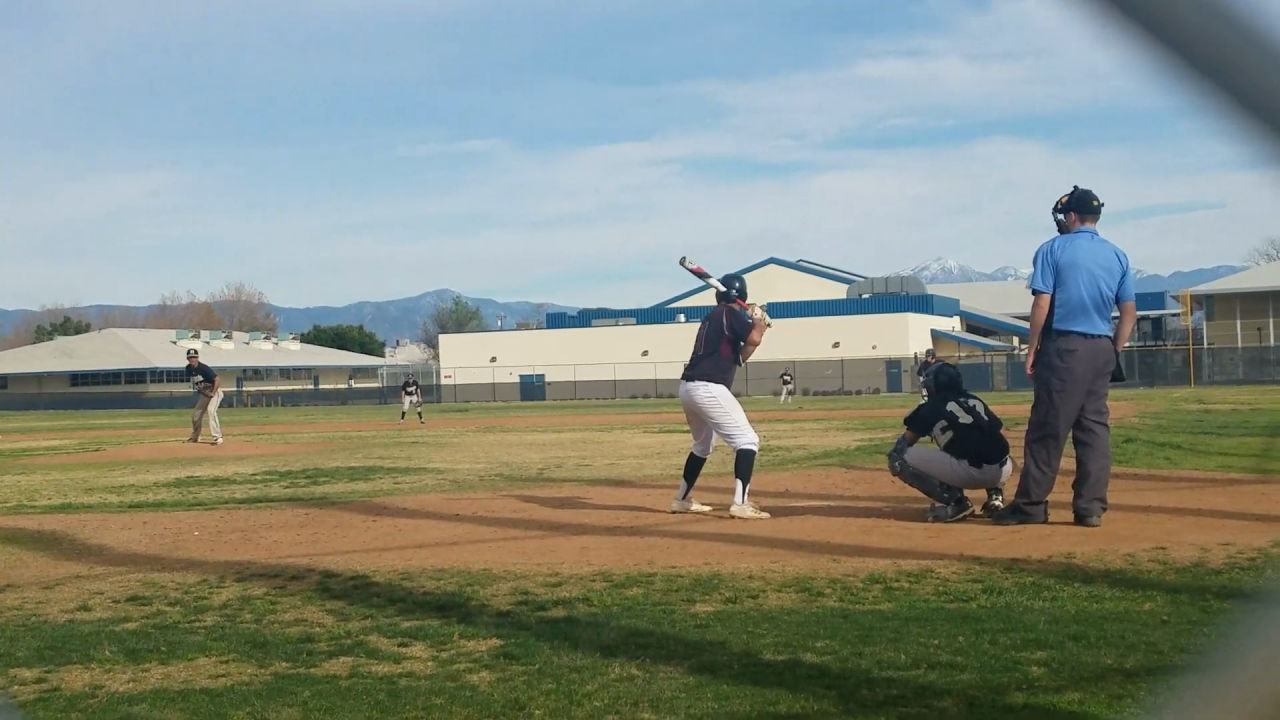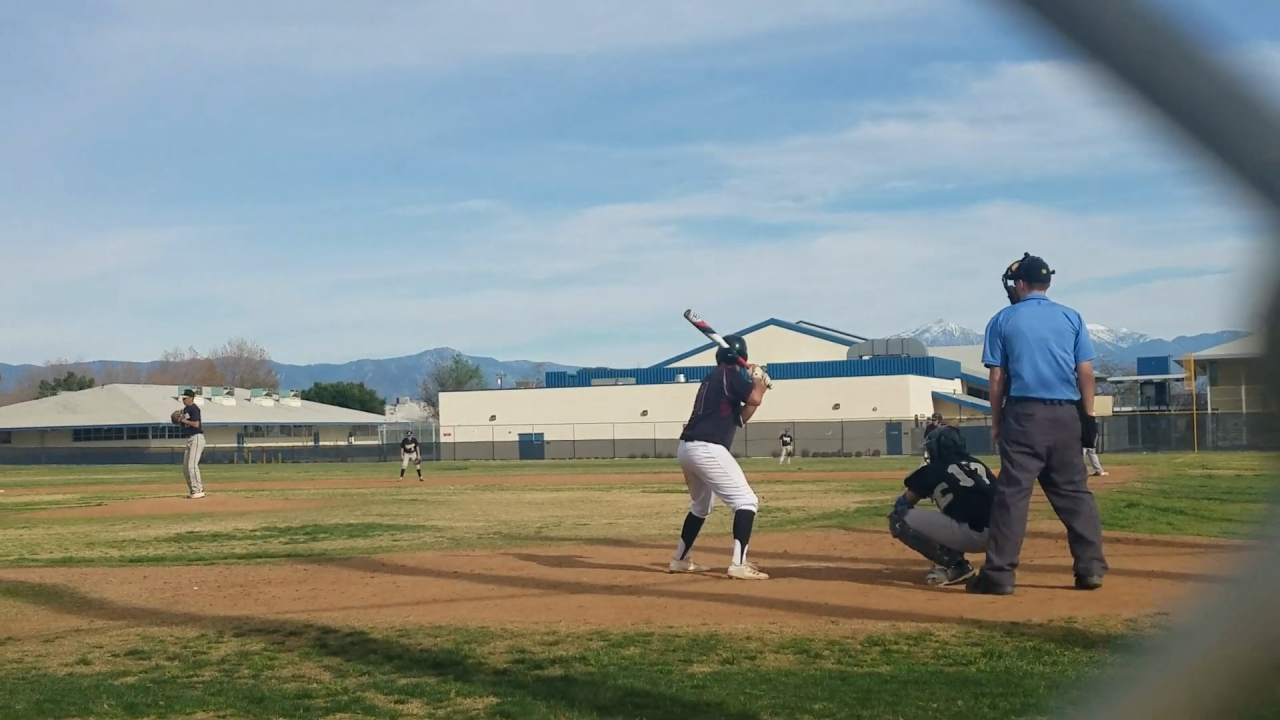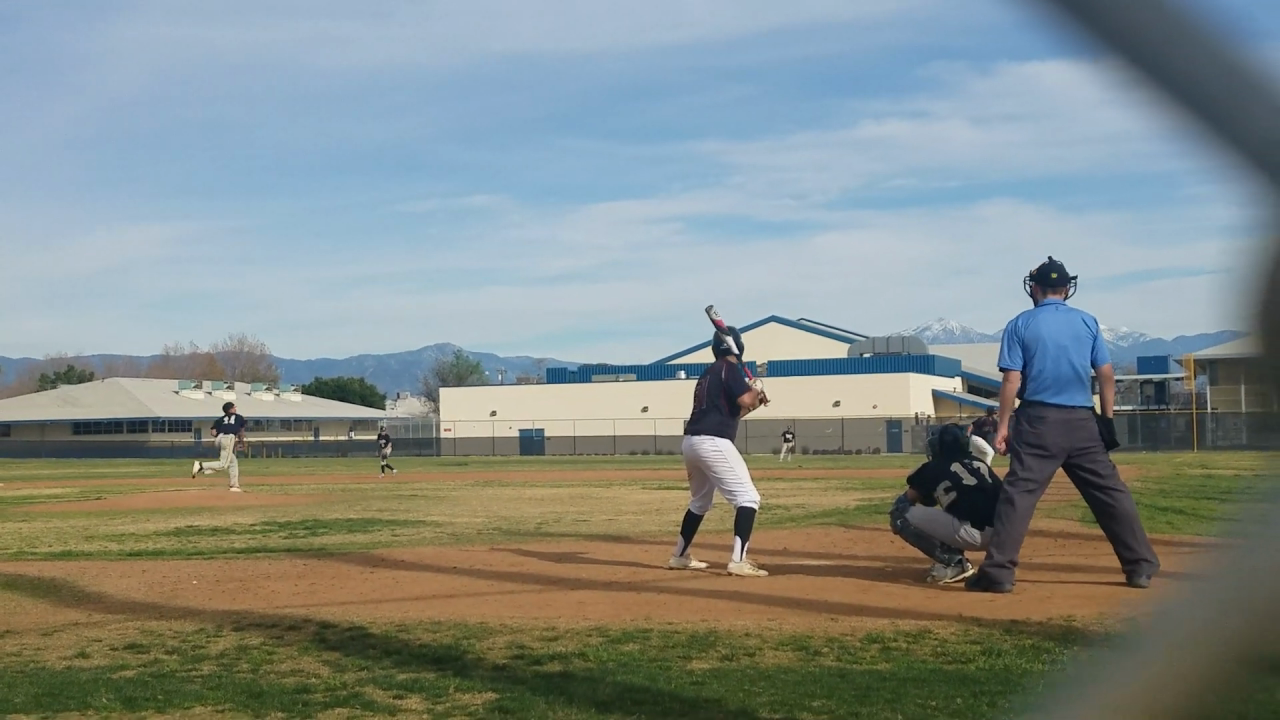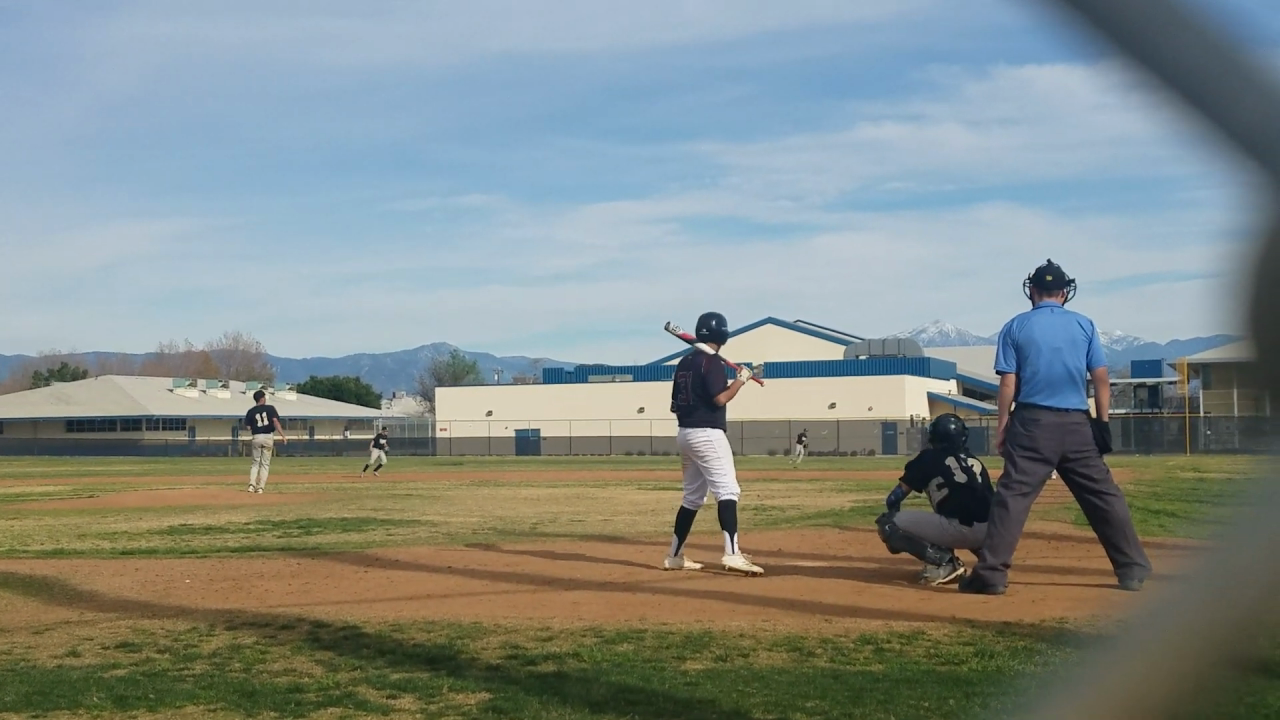
dt=1s
person 1, frame 1
left shoulder: (1053, 249)
right shoulder: (1118, 255)
left elbow: (1042, 305)
right elbow: (1128, 312)
left wrist: (1032, 349)
right wrist: (1114, 352)
left hip: (1063, 347)
right hip: (1102, 349)
left knee: (1048, 428)
right knee: (1095, 427)
left ankle: (1031, 505)
right ankle: (1091, 506)
person 1, frame 2
left shoulder: (1003, 320)
right shoulder: (1071, 317)
left elbow: (997, 378)
right elbow: (1086, 371)
left wrist: (997, 421)
right wrist: (1087, 415)
left hip: (1024, 415)
right hip: (1066, 415)
left knee: (1012, 494)
right knee: (1075, 493)
left ankle: (999, 574)
right ankle: (1090, 566)
person 1, frame 3
left shoulder: (1020, 324)
right shoulder: (1088, 322)
left elbow: (1013, 381)
right elbow: (1106, 374)
left wrist: (1003, 426)
right wrist: (1107, 419)
left hip: (1038, 420)
right hip: (1082, 420)
left knee: (1019, 493)
right knee: (1110, 492)
left ankle: (998, 572)
right ankle: (1141, 567)
person 1, frame 4
left shoulder: (1016, 327)
right shoulder: (1084, 325)
left elbow: (1008, 384)
right elbow: (1101, 377)
left wrist: (1002, 428)
right wrist: (1103, 423)
left hip: (1032, 423)
right hip: (1077, 423)
left knee: (1013, 496)
right knee: (1104, 496)
left ankle: (991, 574)
right ankle: (1133, 570)
person 2, frame 1
left shoulder: (712, 317)
right shoulder: (729, 314)
left elbow: (739, 358)
right elbow: (754, 339)
left wrist: (758, 325)
right wrist: (757, 321)
left hip: (689, 388)
right hip: (708, 388)
left knee: (703, 445)
right knee: (747, 440)
left ankle: (682, 499)
right ankle: (740, 504)
person 2, frame 2
left shoulder: (712, 378)
right shoulder: (729, 374)
left elbow: (740, 418)
right elbow: (755, 400)
left wrist: (758, 387)
right wrist: (757, 381)
left hip: (688, 449)
right hip: (707, 449)
left knee: (701, 505)
right knee: (746, 501)
left ankle: (680, 559)
right ankle: (738, 564)
person 2, frame 3
left shoulder: (708, 373)
right shoulder: (730, 368)
right elbow: (744, 400)
left wrist: (755, 403)
right wrist: (756, 390)
left hip: (691, 443)
right hip: (713, 443)
left knee: (700, 502)
right knee: (748, 498)
left ankle: (680, 556)
right ankle: (738, 560)
person 2, frame 4
left shoulder: (684, 363)
right shoulder: (711, 362)
left elbow: (675, 405)
right elbow: (720, 398)
right wrist: (742, 378)
left hip: (686, 434)
right hip: (707, 434)
left knee: (692, 496)
right knee: (727, 490)
left ankle: (675, 556)
right ankle: (733, 553)
person 3, frame 1
left shoulder: (929, 408)
right shoulder: (975, 401)
left elbow: (905, 443)
right elbow: (998, 435)
left hip: (969, 472)
right hip: (1003, 470)
left knee: (898, 457)
left ankle: (953, 501)
right ankle: (995, 494)
person 3, frame 2
left shoulder: (932, 470)
right shoulder: (977, 465)
left elbow: (902, 505)
left hip: (971, 535)
left knee: (898, 518)
left ankle: (953, 564)
person 3, frame 3
left shoulder: (934, 468)
right shoulder: (980, 464)
left elbow: (902, 503)
left hip: (972, 534)
left knee: (899, 515)
left ankle: (952, 562)
person 3, frame 4
left shoulder: (928, 458)
right shoulder: (974, 461)
left elbow: (894, 498)
left wrist: (895, 520)
left hip: (960, 530)
right hip: (988, 532)
left knee: (886, 523)
left ankle: (942, 561)
